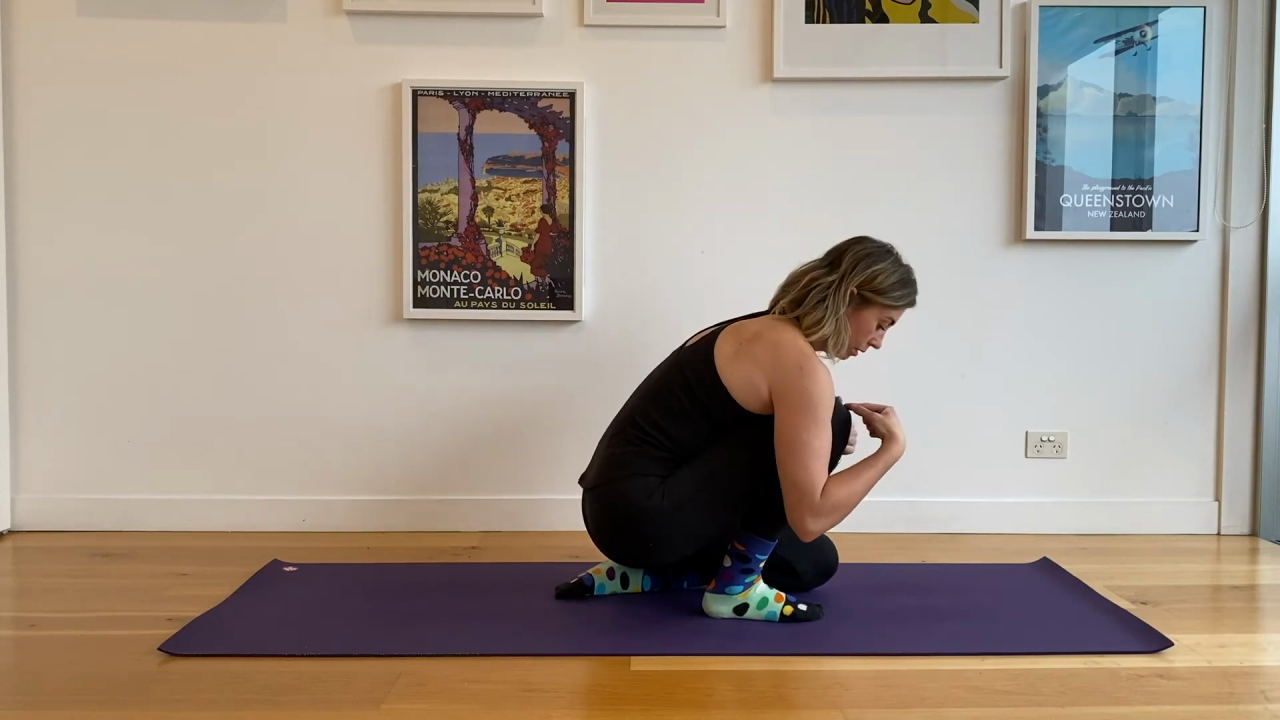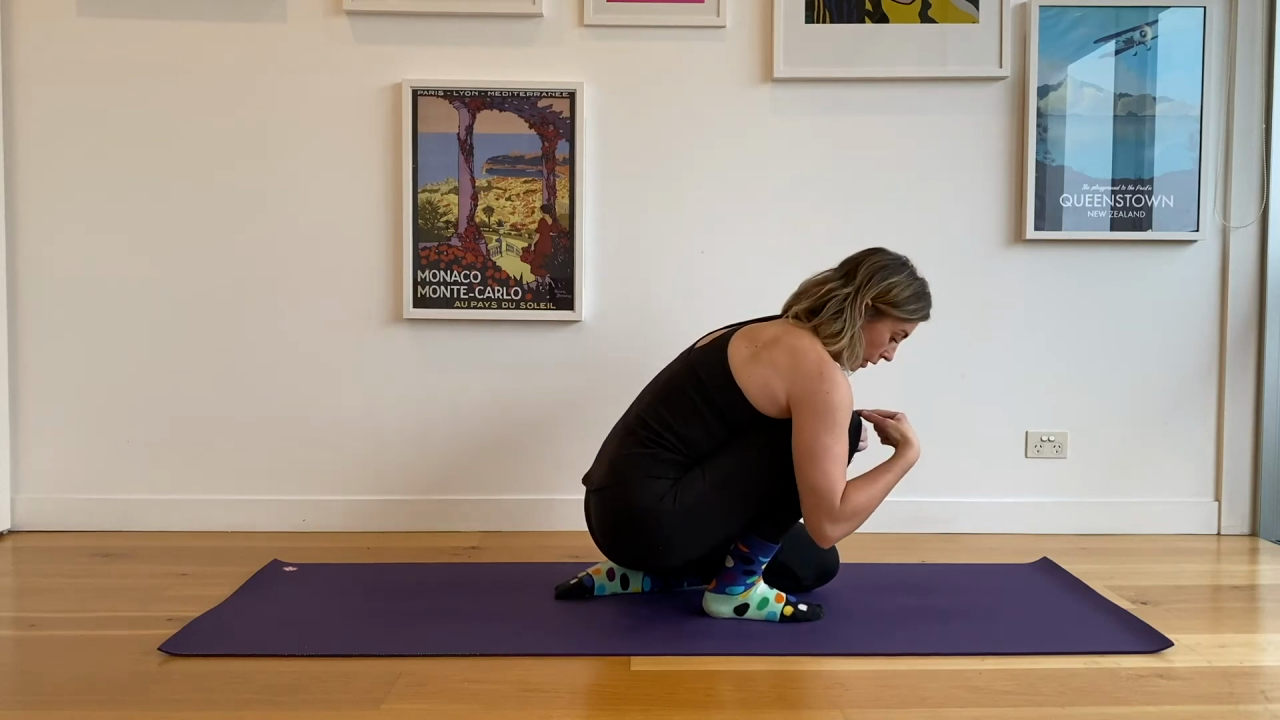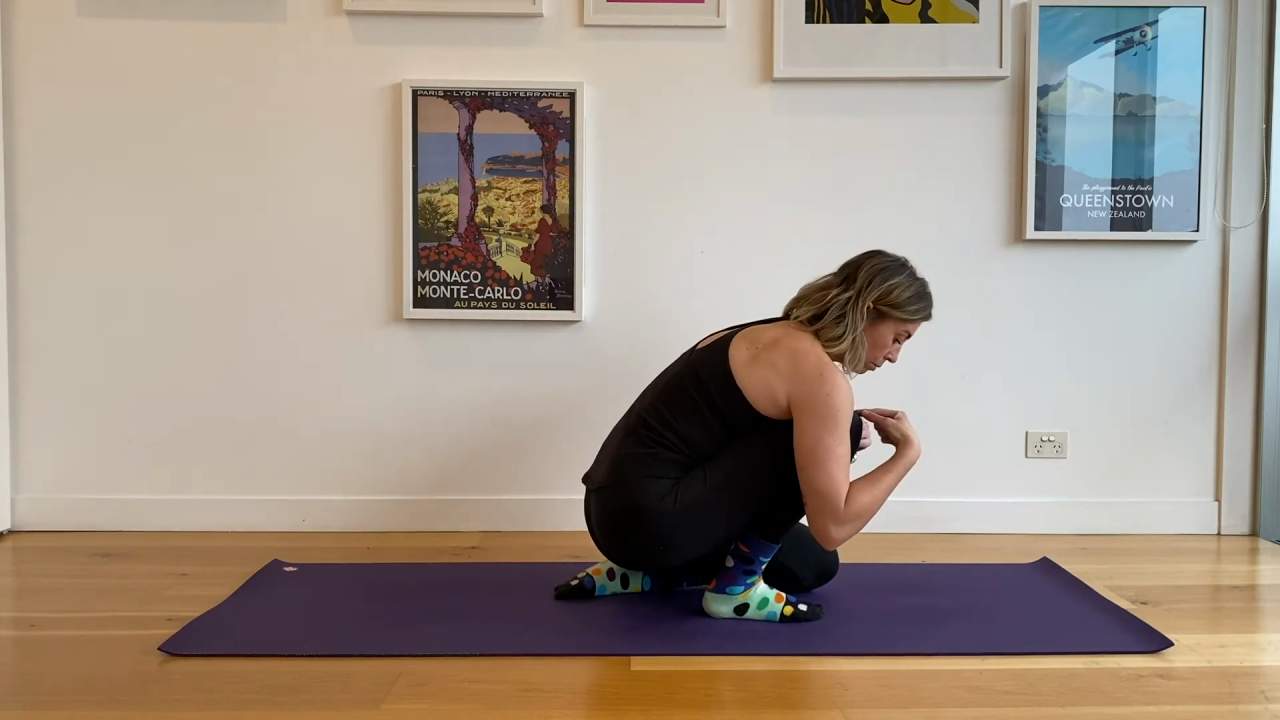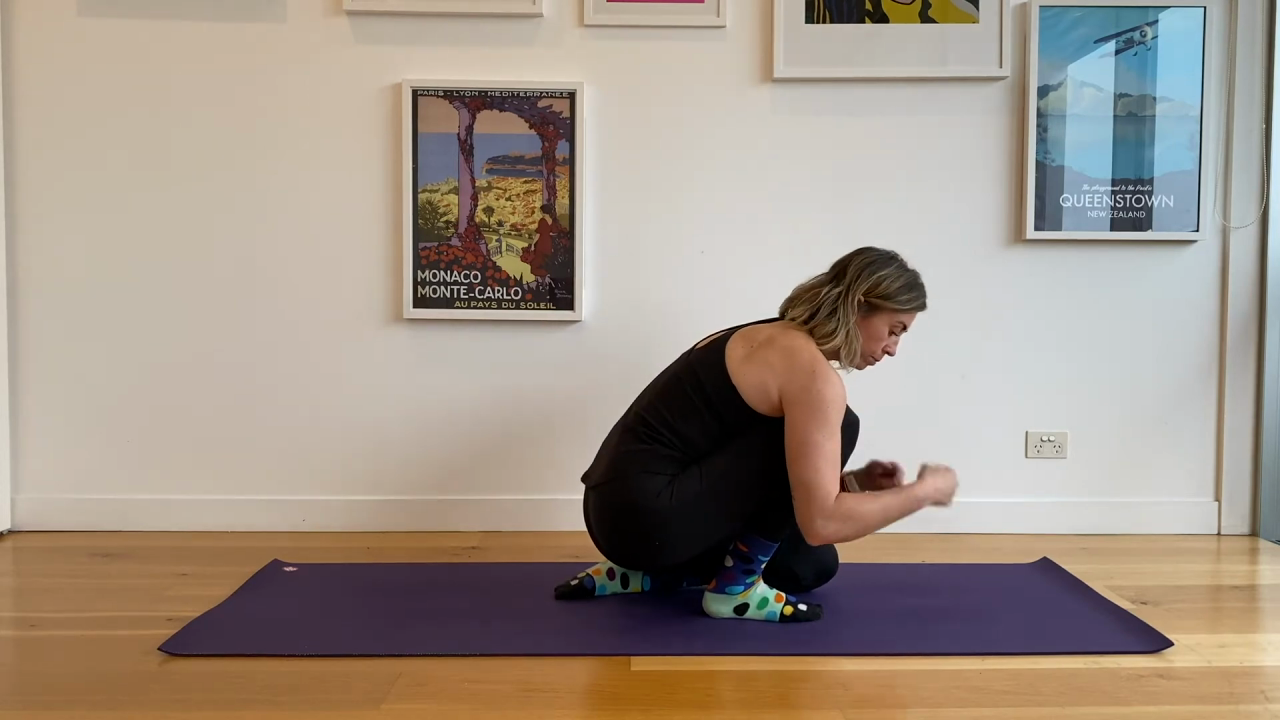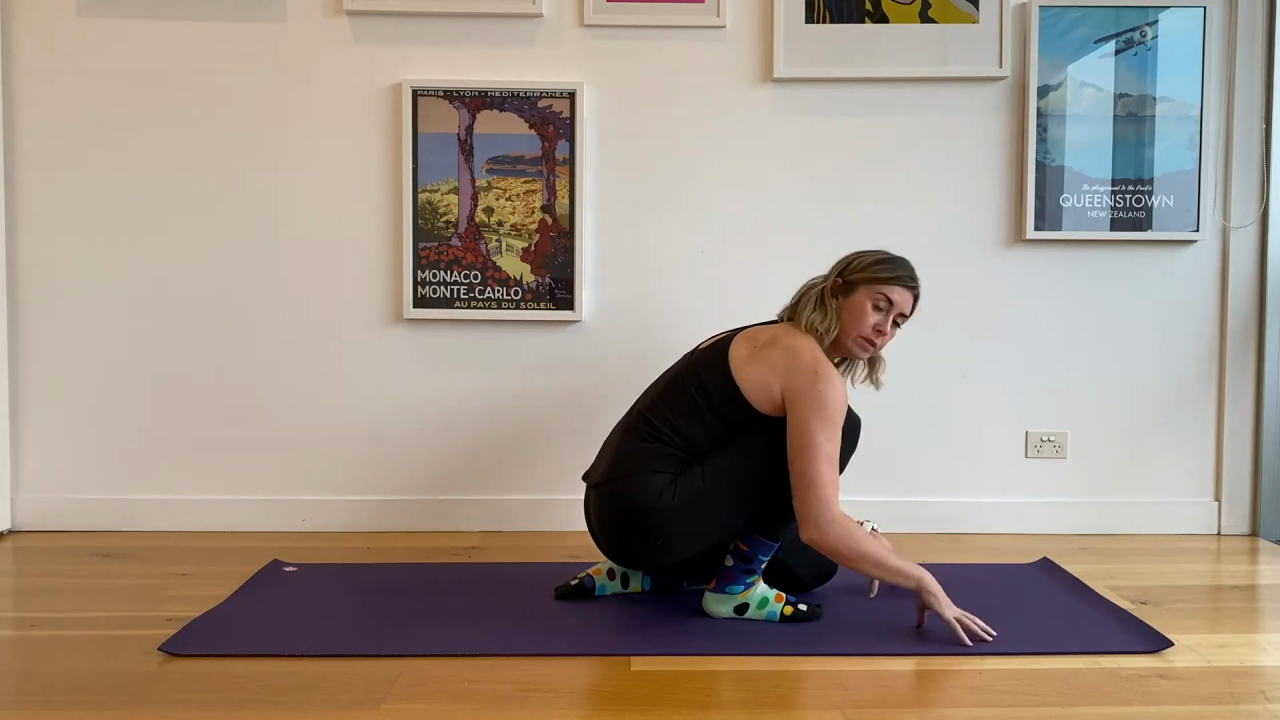
dt=0.4s
person 1, frame 1
left shoulder: (764, 332)
right shoulder: (801, 365)
right elbow: (809, 516)
left wrist: (823, 443)
right wrist: (893, 447)
left hip: (627, 502)
right hip: (640, 515)
left knee: (814, 563)
right knee: (833, 422)
left ankle: (638, 576)
right ankle: (735, 586)
person 1, frame 2
left shoulder: (773, 335)
right shoulder: (818, 371)
right elbow: (828, 523)
left wrist: (836, 440)
right wrist: (907, 452)
right hip: (648, 517)
left knee: (814, 566)
left ankle: (640, 577)
right ankle: (736, 586)
person 1, frame 3
left shoulder: (775, 338)
right shoulder: (819, 375)
right elbow: (832, 525)
left wrist: (835, 444)
right wrist: (908, 451)
right hip: (647, 517)
left knee: (813, 566)
right knee: (843, 431)
left ankle: (639, 575)
right ankle: (735, 586)
person 1, frame 4
left shoulder: (774, 341)
right shoulder: (814, 373)
right elbow: (821, 523)
left wrist: (854, 484)
right wrist: (925, 491)
left hip: (626, 504)
right hip: (644, 514)
left knee: (811, 566)
right knee: (836, 428)
left ankle: (639, 577)
right ankle: (734, 587)
person 1, frame 5
left shoulder: (778, 343)
right shoulder: (813, 369)
left elbow: (803, 502)
right elbow: (819, 525)
left wrist: (875, 545)
right wrist: (922, 582)
left hip: (626, 504)
right hip: (646, 513)
left knee: (811, 566)
right knee: (836, 432)
left ankle: (637, 576)
right ankle: (736, 587)
